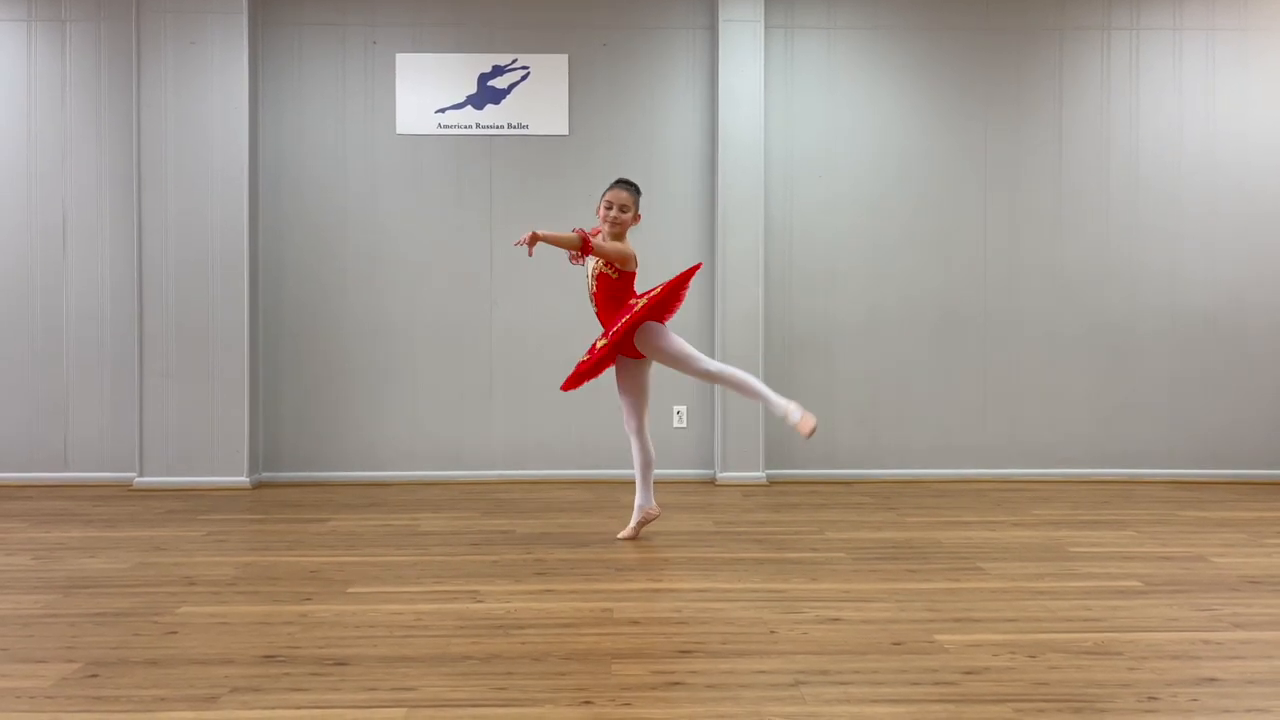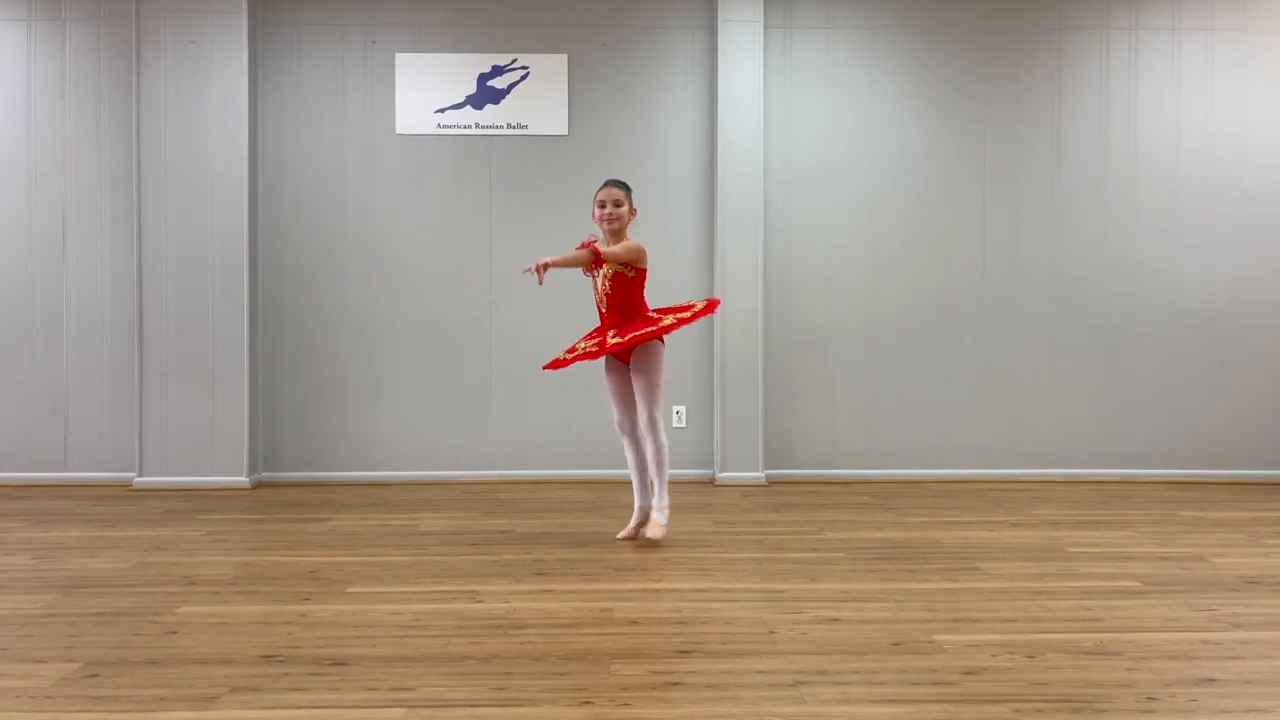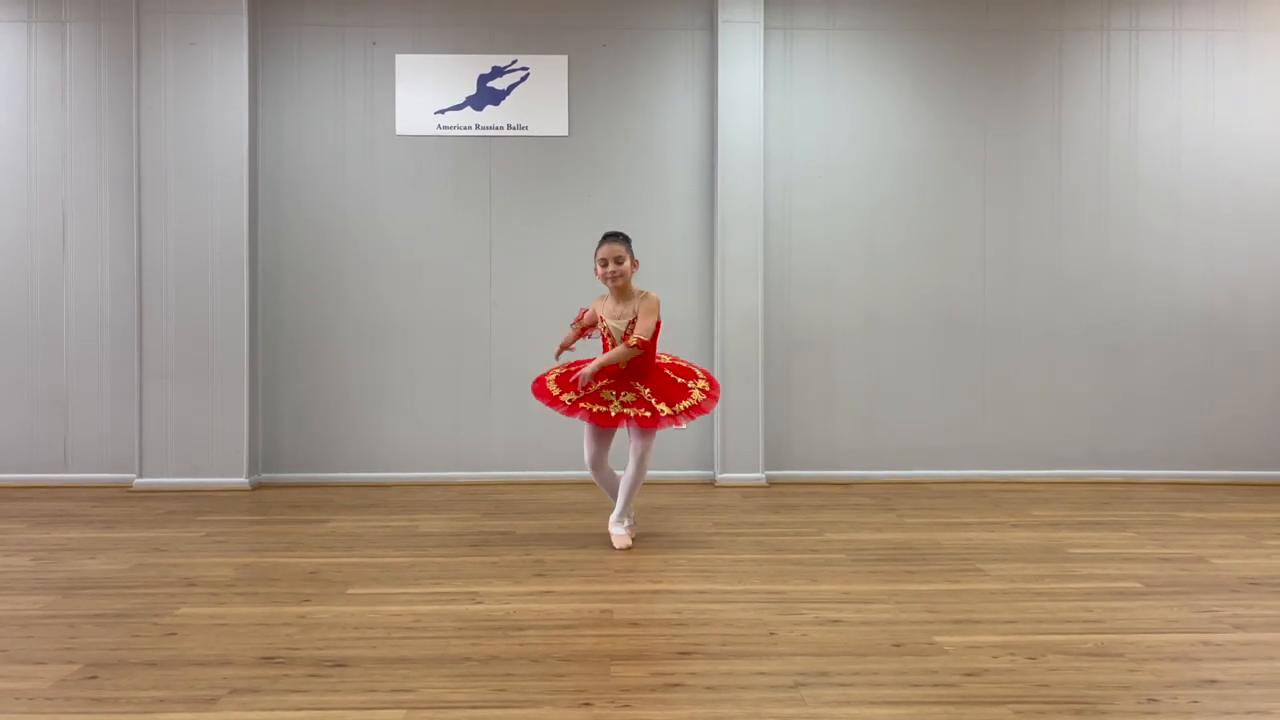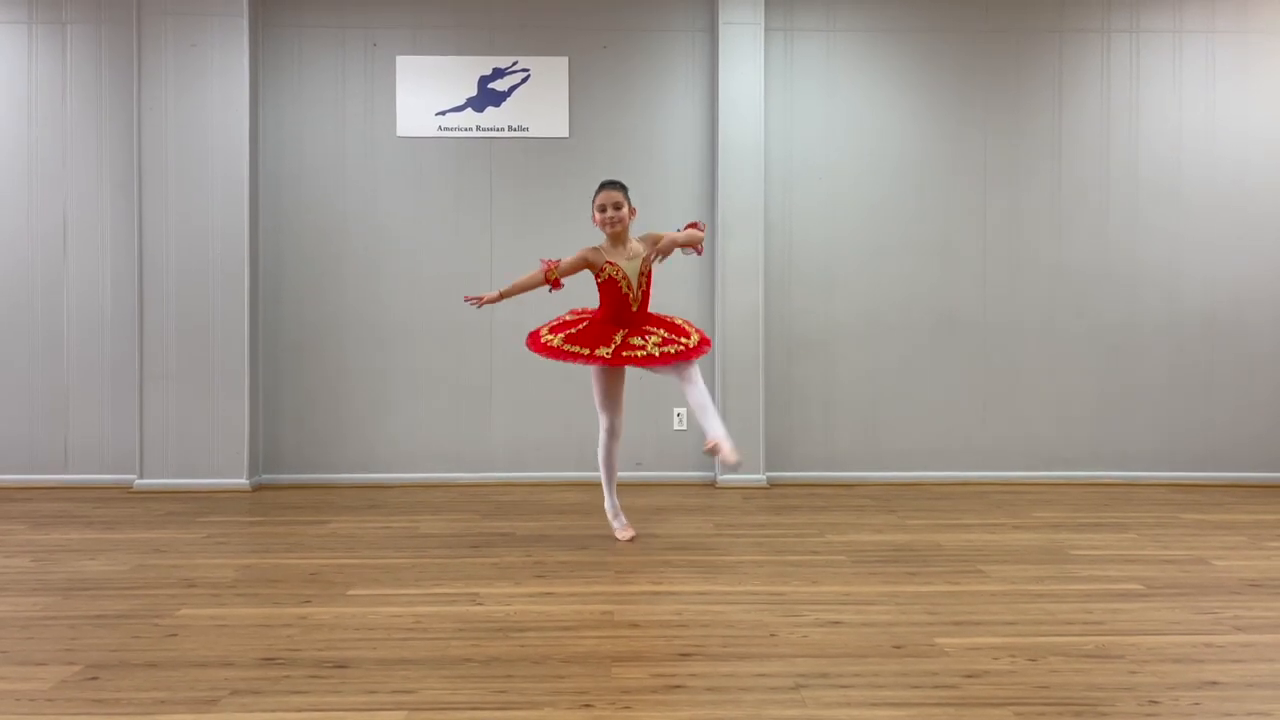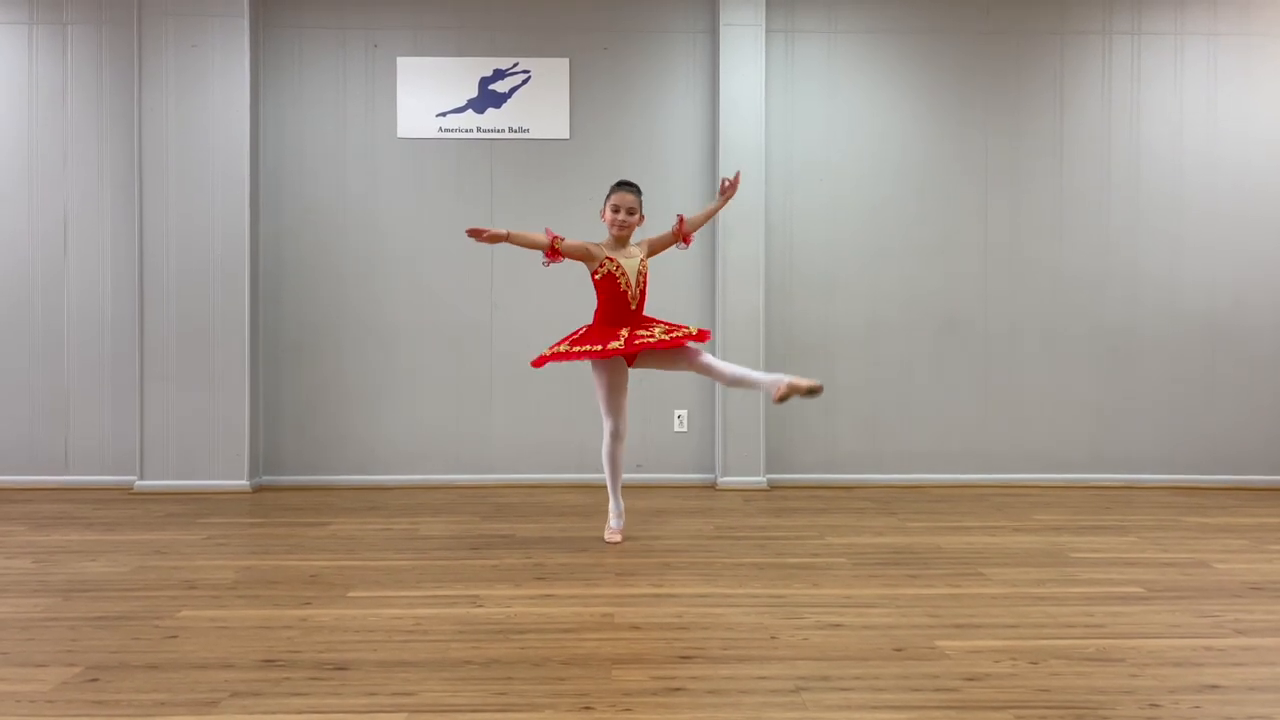
dt=0.3s
person 1, frame 1
left shoulder: (623, 252)
right shoulder: (599, 239)
left elbow: (585, 244)
right elbow: (587, 237)
left wrist: (539, 236)
left hip: (640, 329)
right hip: (621, 342)
left knee: (708, 368)
right knee: (635, 427)
left ankle: (784, 407)
right ankle: (644, 506)
person 1, frame 2
left shoulder: (634, 249)
right shoulder: (597, 246)
left elbow: (596, 256)
left wrist: (547, 262)
left hip: (643, 336)
right hip: (613, 341)
left knee: (649, 421)
right knee: (627, 427)
left ankle: (661, 506)
right ankle: (644, 504)
person 1, frame 3
left shoulder: (649, 301)
right shoulder: (598, 306)
left elbow: (638, 346)
right elbow: (579, 329)
left wrist: (596, 364)
right wrist: (563, 346)
left hip: (648, 387)
right hip: (608, 387)
left knee: (640, 453)
right knee: (594, 461)
left ankle: (619, 519)
right ankle: (623, 513)
person 1, frame 4
left shoulder: (648, 244)
right shoulder: (593, 255)
left elbow: (698, 237)
right elbow: (545, 275)
left wrist: (678, 238)
right wrist: (499, 294)
left hip: (646, 332)
right hip: (606, 341)
left knee: (687, 371)
right knee: (611, 426)
left ankle: (717, 438)
right ankle: (613, 507)
person 1, frame 5
left shoulder: (644, 249)
right shoulder: (591, 251)
left elbow: (686, 229)
right elbow: (549, 245)
left wrist: (723, 200)
right wrist: (502, 235)
left hip: (642, 339)
right hip: (605, 343)
left knee: (701, 360)
right knee: (615, 428)
left ankle: (776, 383)
right ankle: (616, 512)
